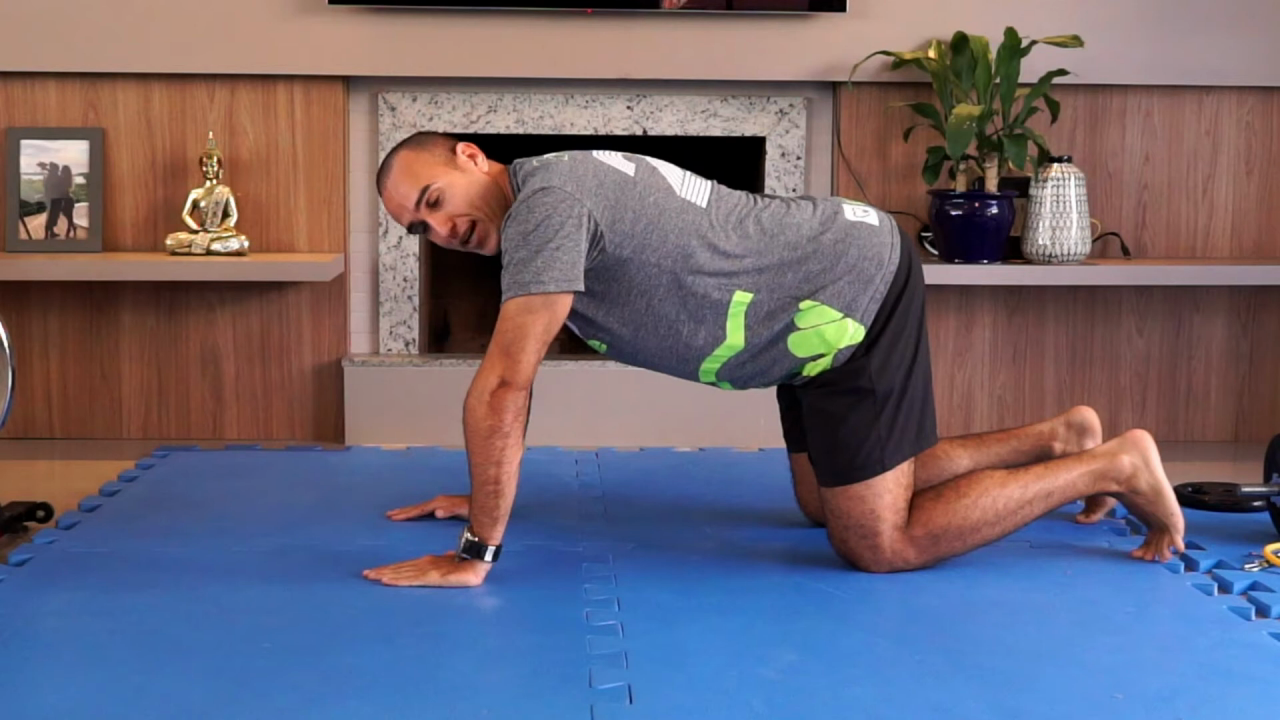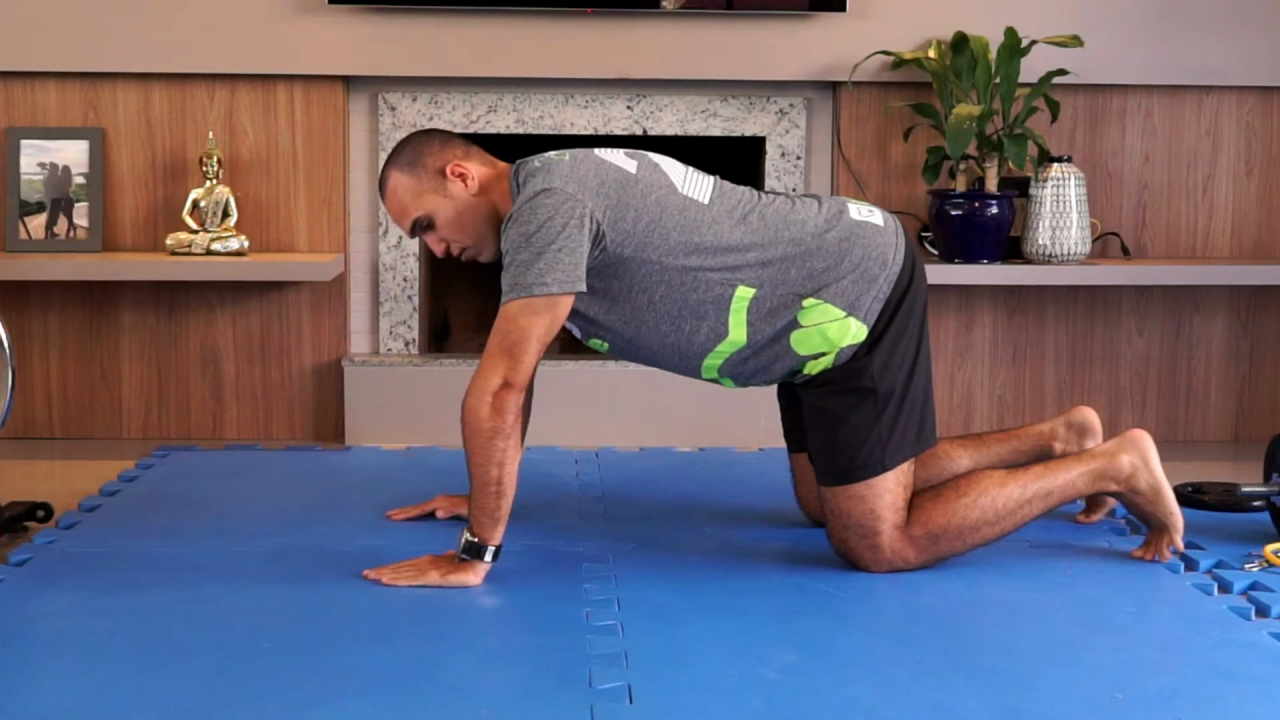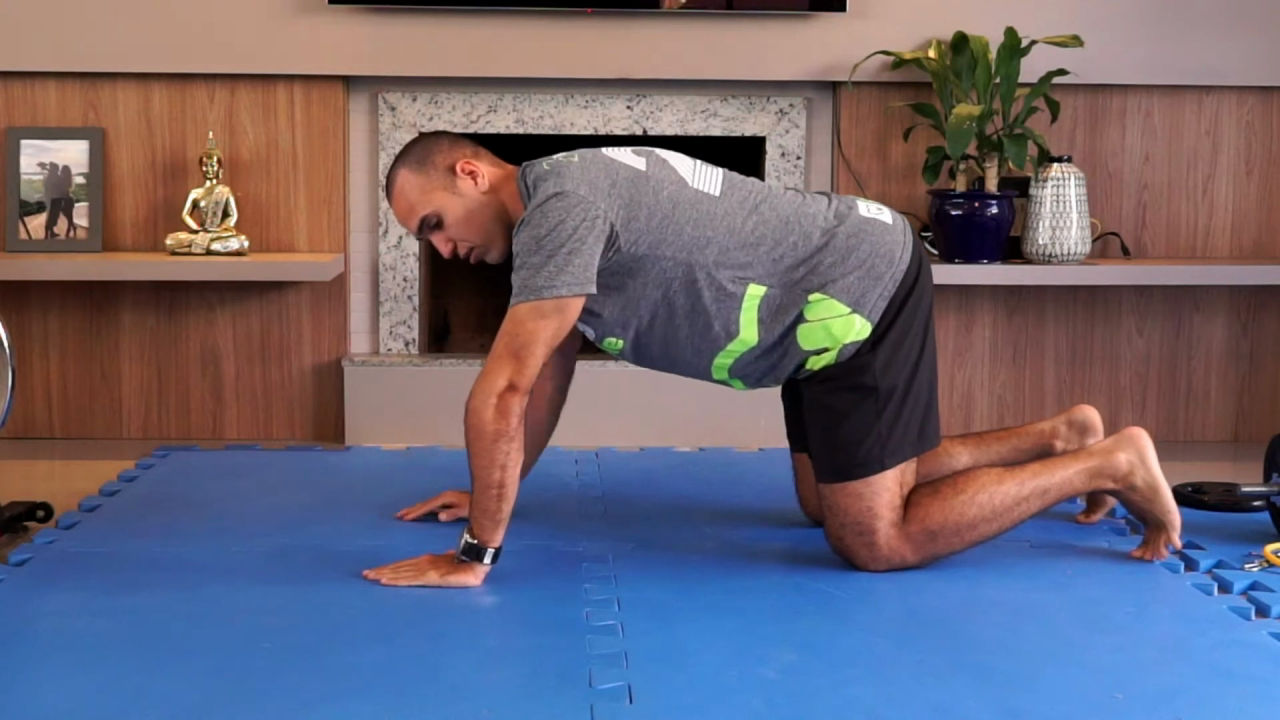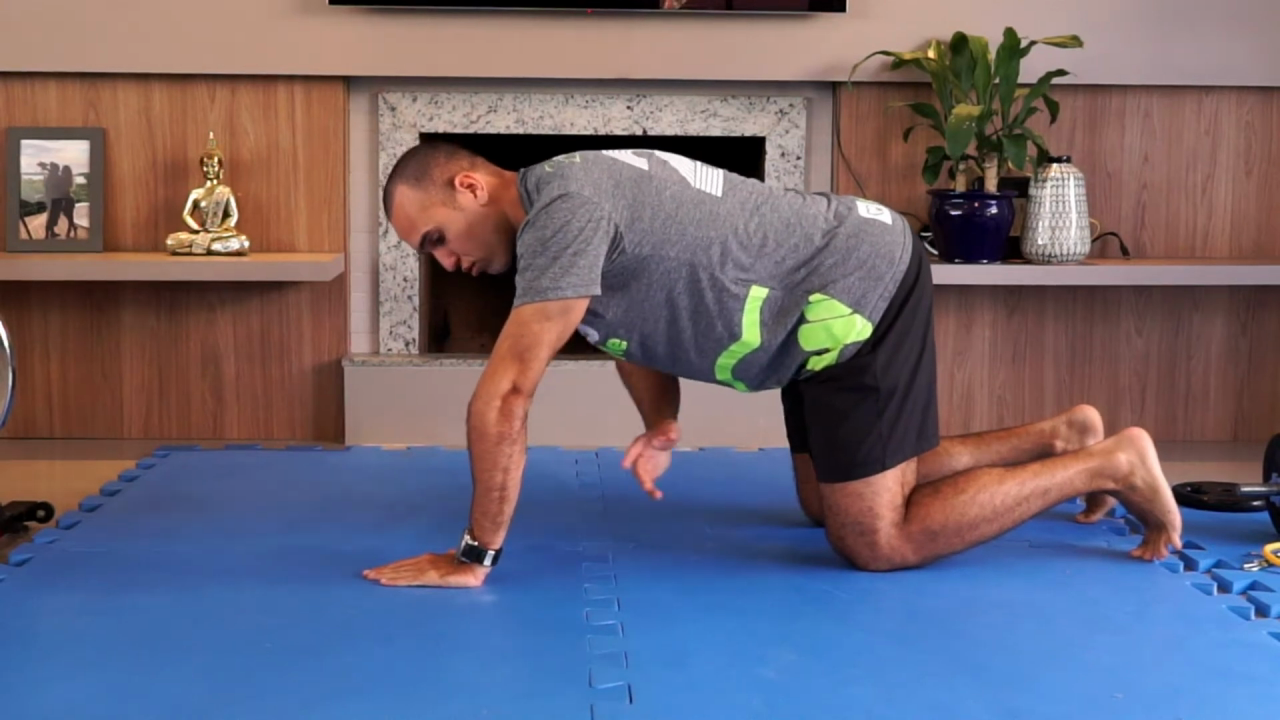
dt=0.7s
person 1, frame 1
left shoulder: (544, 200)
right shoulder: (542, 212)
left elbow: (501, 388)
right elbow: (514, 379)
left wrist: (475, 549)
right wrist: (481, 492)
left hip: (851, 291)
right hip: (831, 291)
left knee: (879, 541)
right knee: (827, 502)
left ankle: (1114, 464)
right ankle: (1059, 437)
person 1, frame 2
left shoulder: (544, 204)
right shoulder: (548, 202)
left elbow: (496, 388)
right elbow: (517, 379)
left wrist: (476, 551)
right wrist: (482, 495)
left hip: (854, 290)
right hip: (830, 294)
left knee: (877, 541)
right knee: (828, 501)
left ankle: (1112, 464)
right ankle: (1057, 437)
person 1, frame 3
left shoulder: (560, 206)
right shoulder: (556, 207)
left elbow: (502, 391)
right elbow: (544, 378)
left wrist: (477, 553)
right wrist: (489, 491)
left hip: (859, 286)
right hip: (839, 285)
left knee: (875, 539)
right knee: (828, 502)
left ankle: (1109, 463)
right ankle: (1061, 437)
person 1, frame 4
left shoulder: (563, 207)
right shoulder: (563, 217)
left elbow: (503, 396)
right elbow: (639, 329)
left wrist: (474, 555)
right wrist: (660, 426)
left hip: (858, 286)
right hip: (840, 285)
left knee: (878, 538)
right knee: (828, 501)
left ankle: (1110, 462)
right ankle: (1060, 437)
